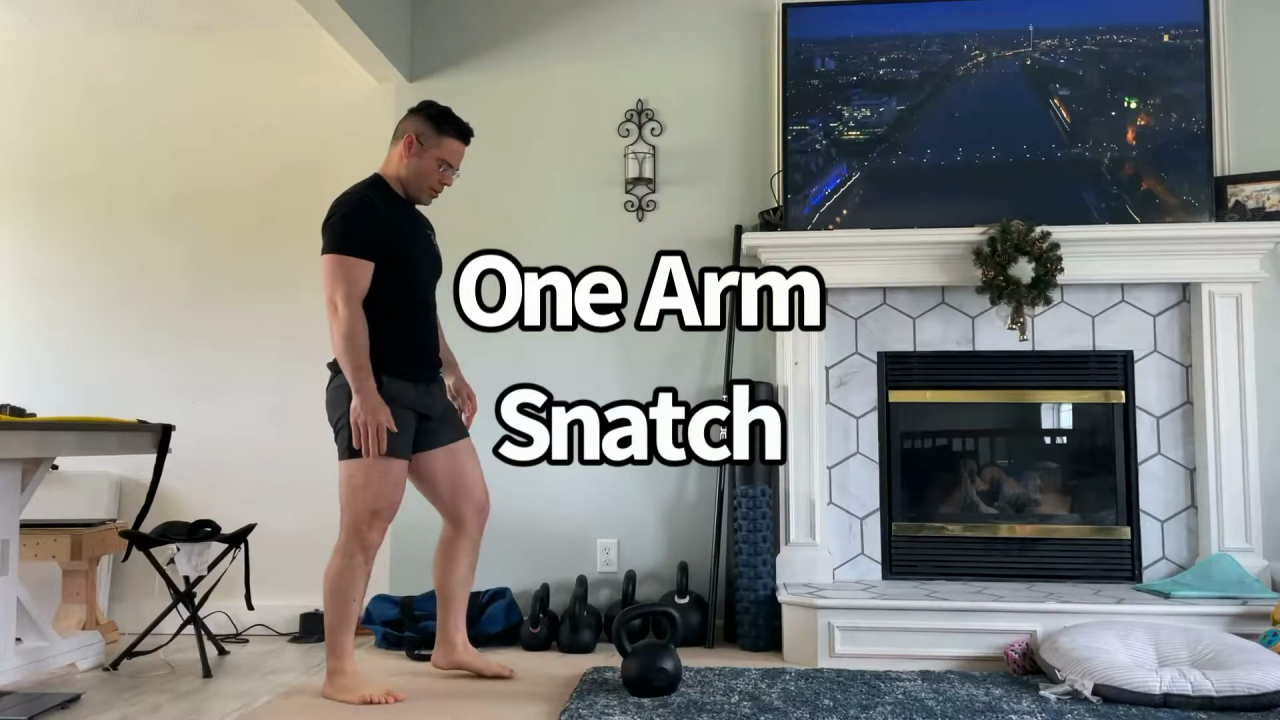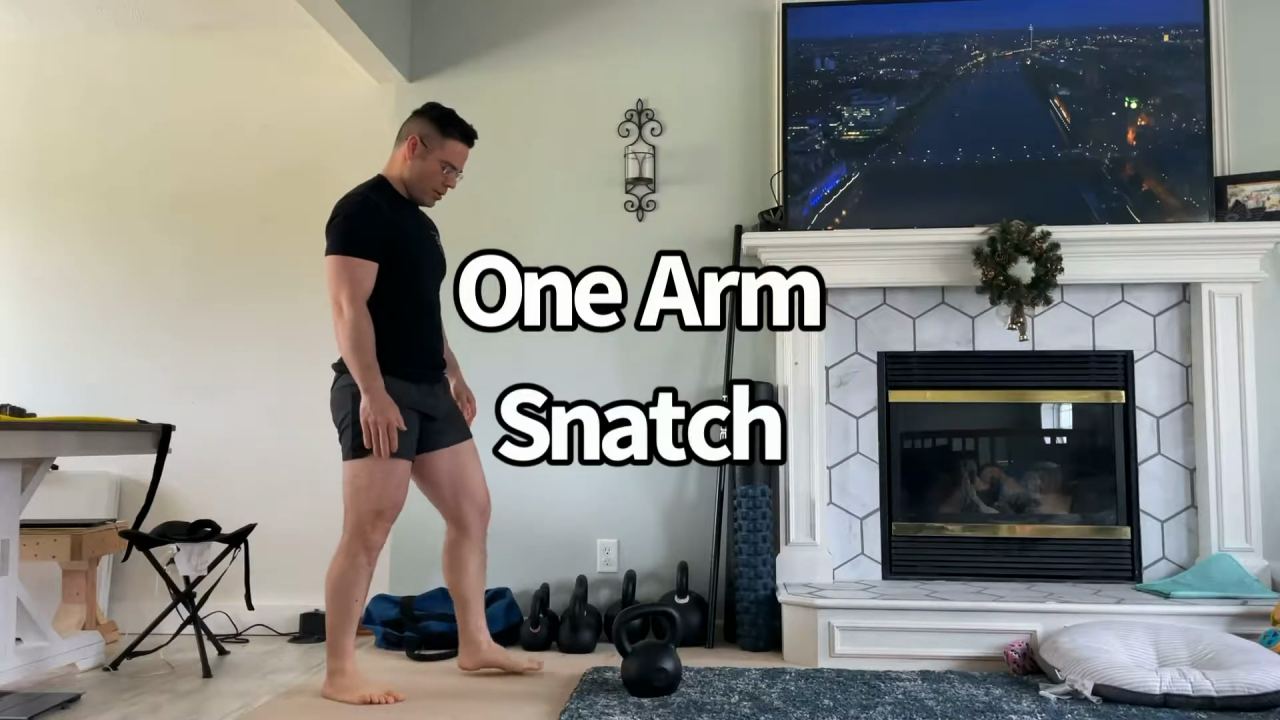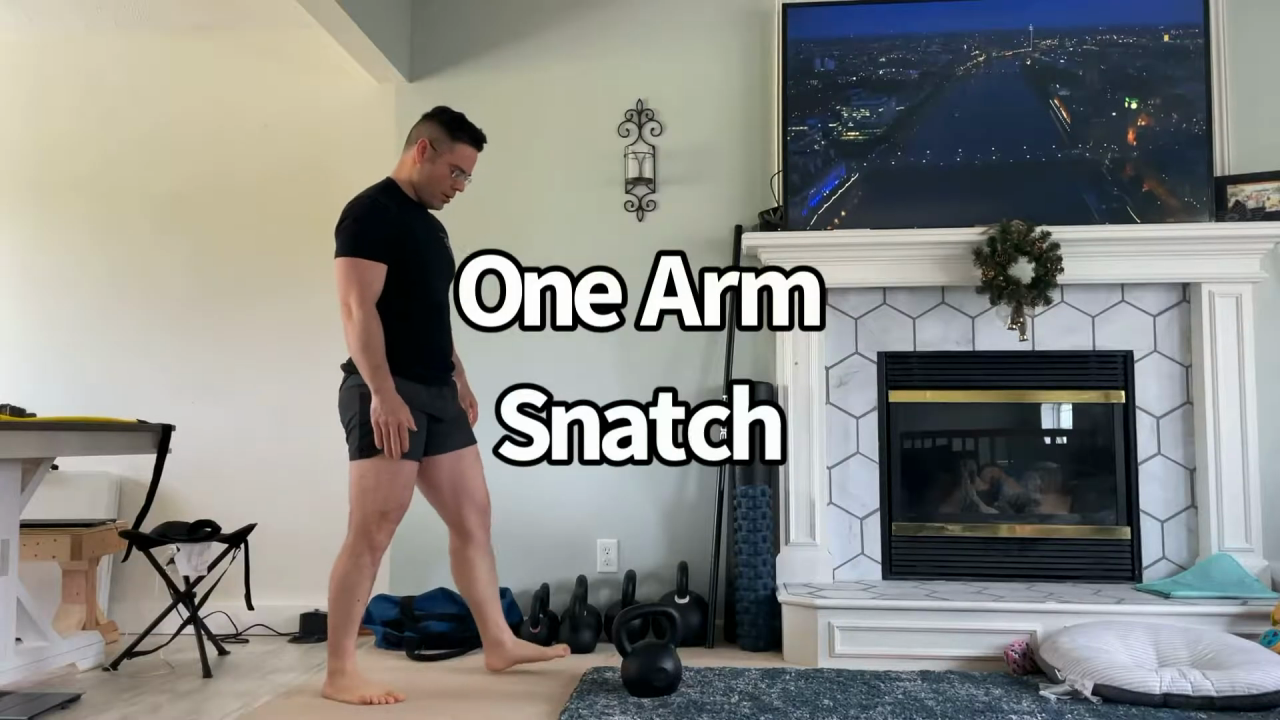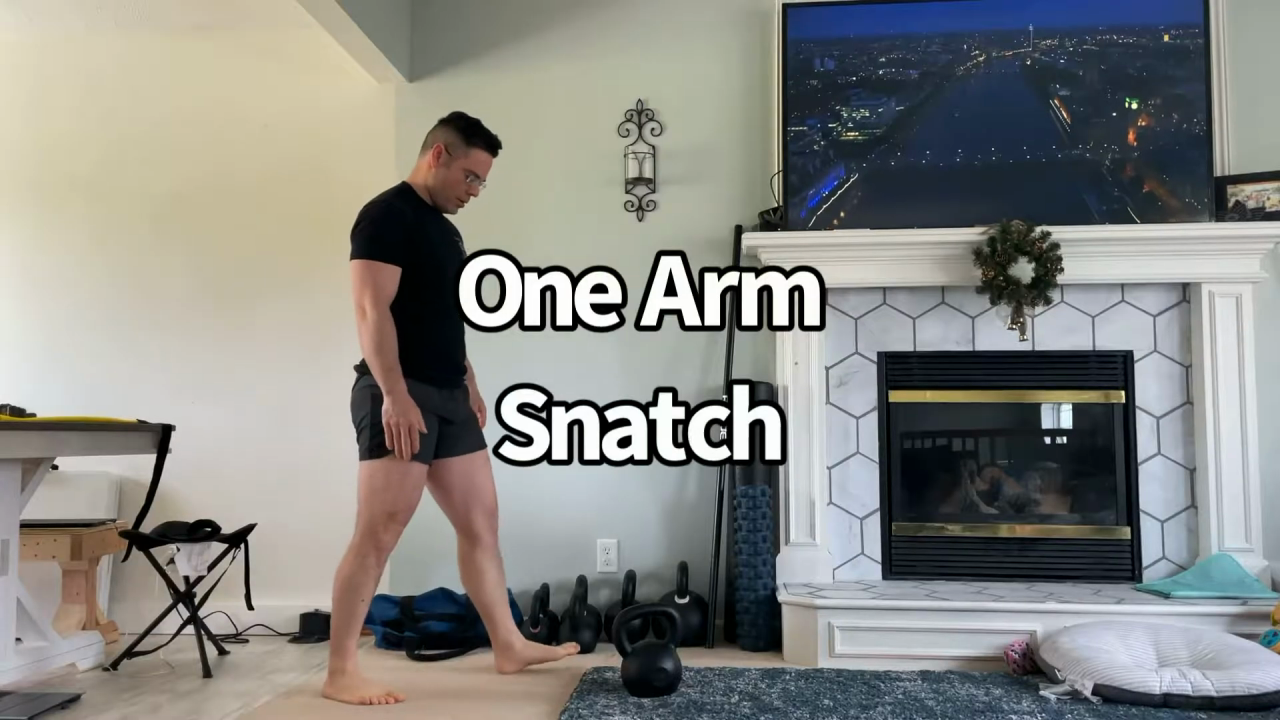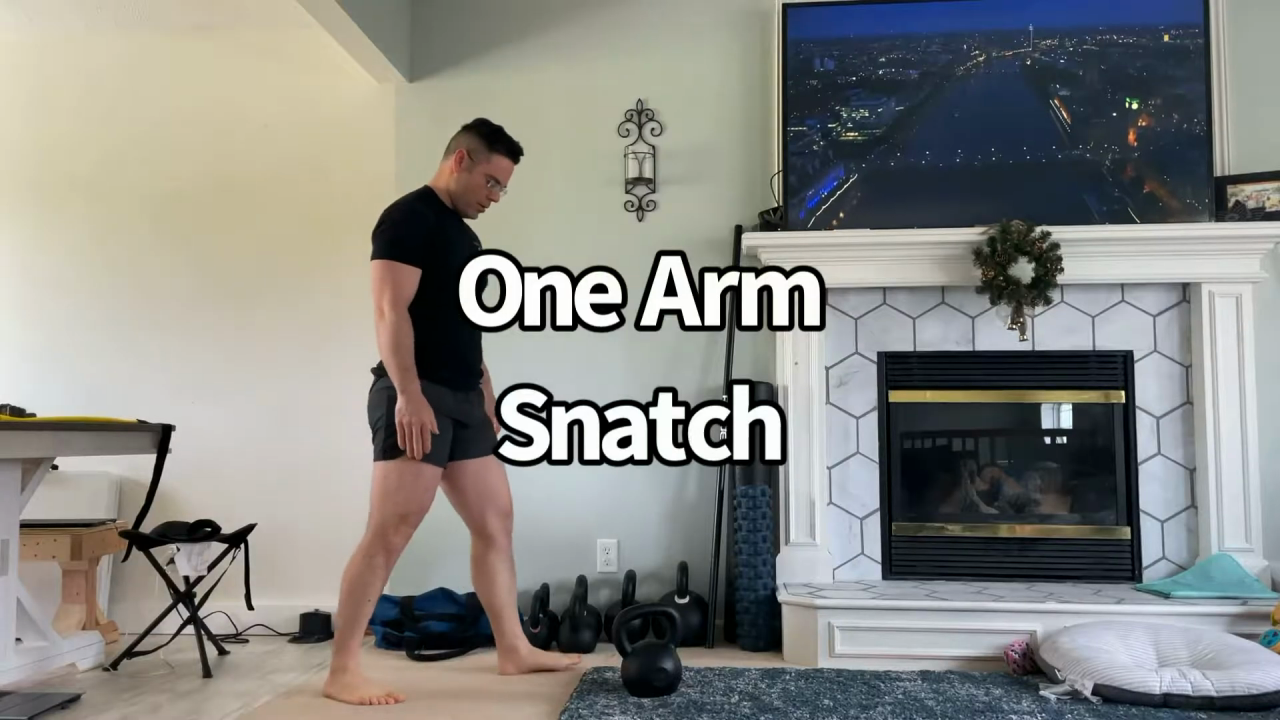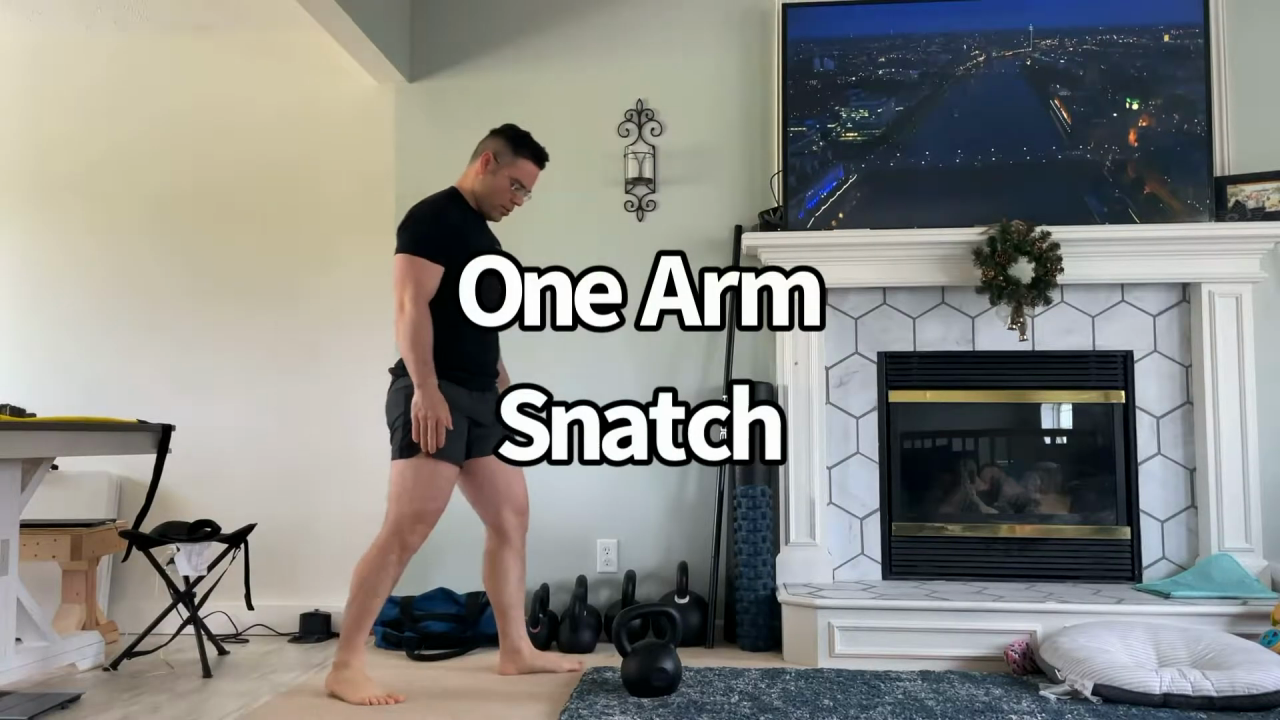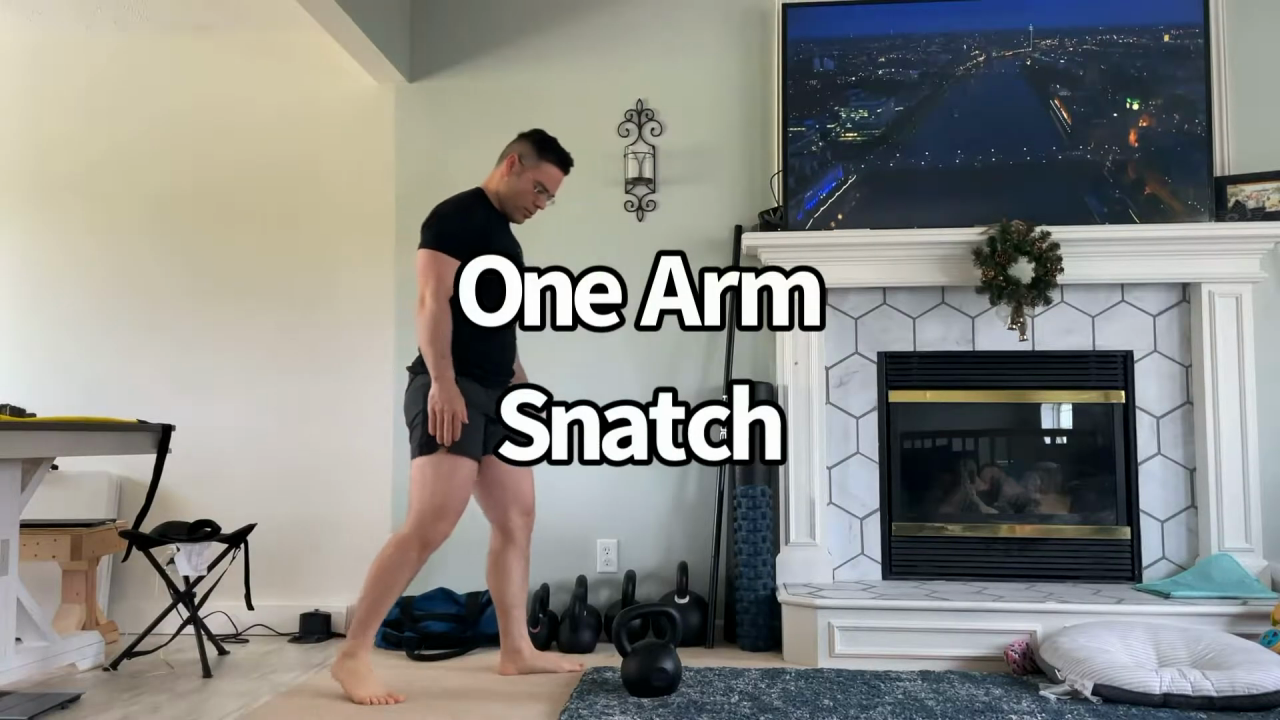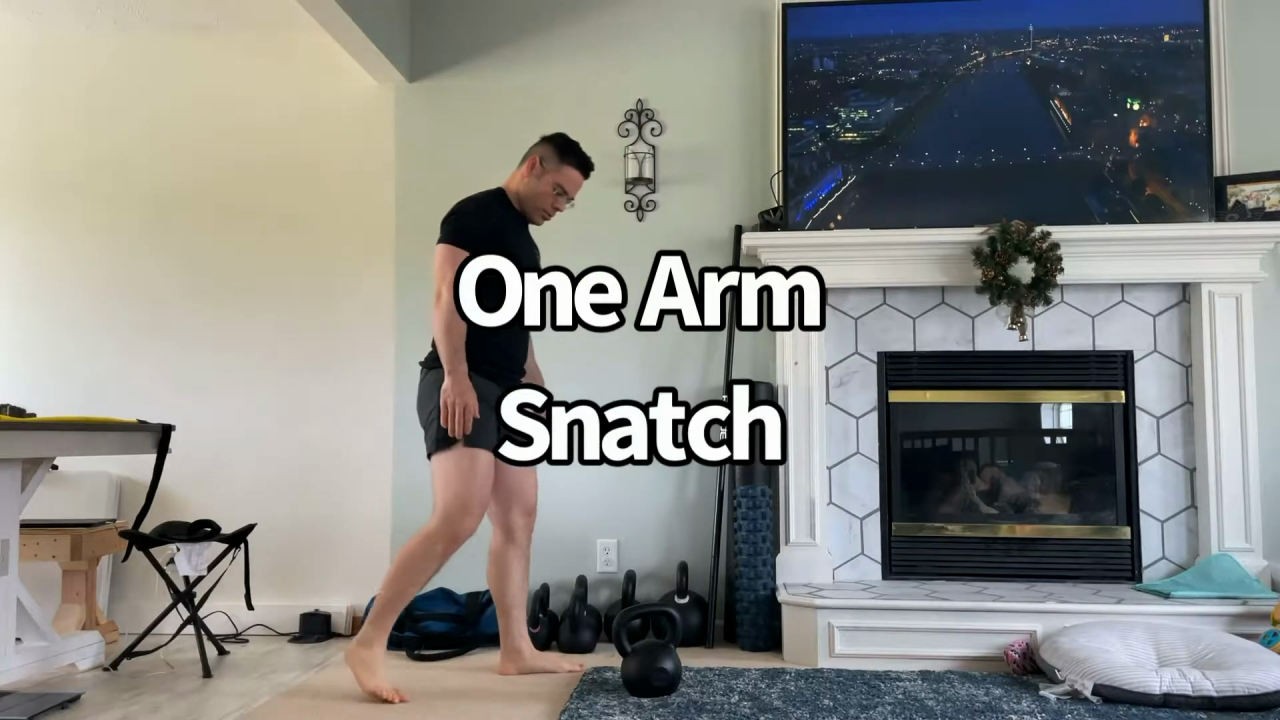
dt=0.1s
person 1, frame 1
left shoulder: (417, 221)
right shoulder: (357, 209)
right elbow: (343, 307)
left wrist: (453, 373)
right wrist: (363, 393)
left hip: (426, 392)
right hip: (376, 395)
left knee: (471, 509)
right knee: (364, 532)
left ankle: (452, 644)
right ankle: (338, 671)
person 1, frame 2
left shoulder: (421, 223)
right shoulder: (361, 209)
right elbow: (348, 307)
left wrist: (454, 376)
right wrist: (372, 394)
left hip: (429, 393)
right hip: (380, 394)
left knee: (473, 511)
right knee: (367, 533)
left ankle: (476, 645)
right ankle: (339, 671)
person 1, frame 3
left shoulder: (430, 225)
right shoulder: (370, 212)
right elbow: (357, 309)
left wrist: (459, 379)
right wrist: (382, 394)
left hip: (436, 395)
right hip: (388, 395)
left knee: (473, 518)
right knee: (371, 533)
left ankle: (499, 643)
right ankle: (339, 672)
person 1, frame 4
left shoulder: (444, 229)
right shoulder: (386, 216)
right elbow: (370, 311)
left wrist: (470, 383)
right wrist: (394, 394)
left hip: (447, 398)
right hip: (401, 398)
left knee: (482, 522)
right knee: (378, 534)
left ankle: (509, 645)
right ankle: (341, 671)
person 1, frame 5
left shoulder: (463, 234)
right shoulder: (407, 219)
right elbow: (390, 312)
left wrist: (485, 387)
right wrist: (409, 395)
left hip: (463, 401)
right hip: (416, 401)
left knee: (496, 523)
right knee: (388, 535)
left ankle: (514, 649)
right ankle: (342, 670)
person 1, frame 6
left shoulder: (484, 235)
right shoulder: (432, 219)
right elbow: (411, 307)
left wrist: (505, 388)
right wrist: (425, 390)
left hip: (482, 398)
right hip: (436, 397)
left knee: (511, 522)
right knee: (406, 531)
left ankle: (516, 649)
right ankle: (347, 665)
person 1, frame 7
left shoulder: (505, 236)
right shoulder: (456, 217)
right elbow: (432, 302)
left wrist: (523, 389)
right wrist: (444, 384)
left hip: (495, 396)
right hip: (451, 394)
left knee: (517, 521)
right knee: (429, 527)
left ankle: (517, 650)
right ankle: (354, 655)
person 1, frame 8
left shoulder: (524, 240)
right shoulder: (476, 215)
right elbow: (446, 299)
left wrist: (539, 389)
right wrist: (455, 378)
left hip: (505, 393)
right hip: (460, 390)
left knee: (519, 520)
right knee: (456, 519)
left ankle: (518, 648)
right ankle: (369, 646)
